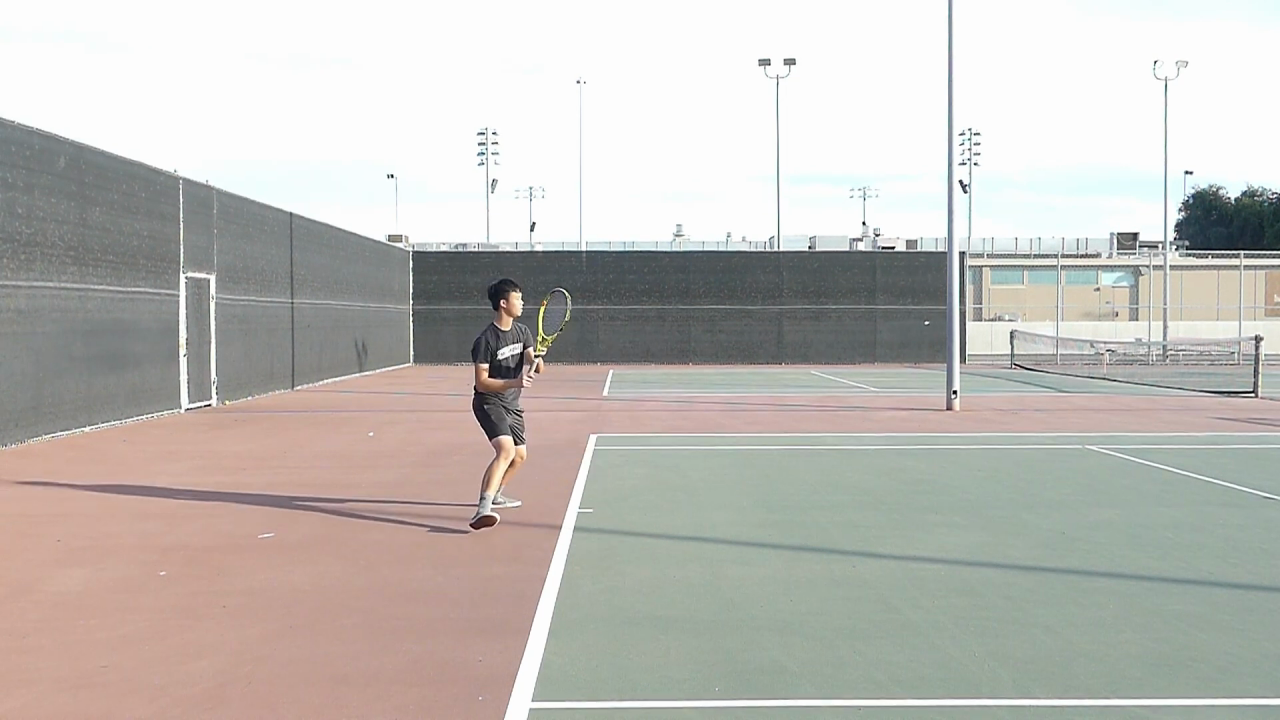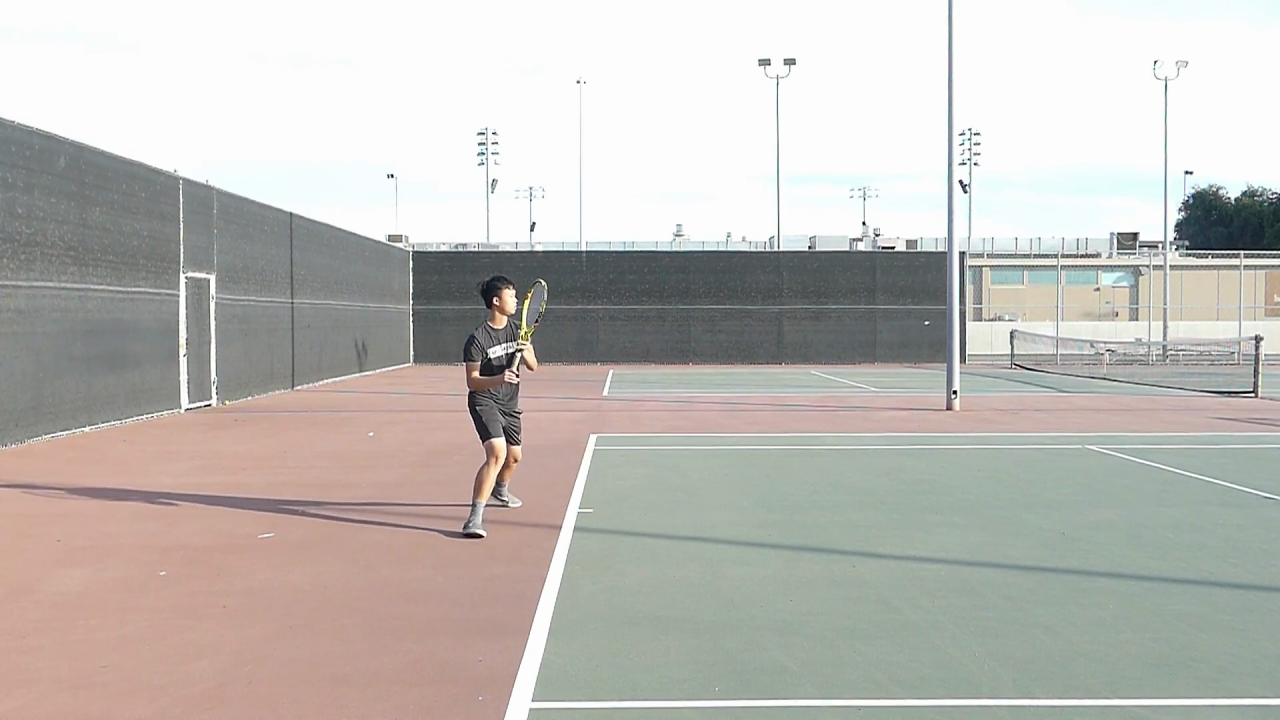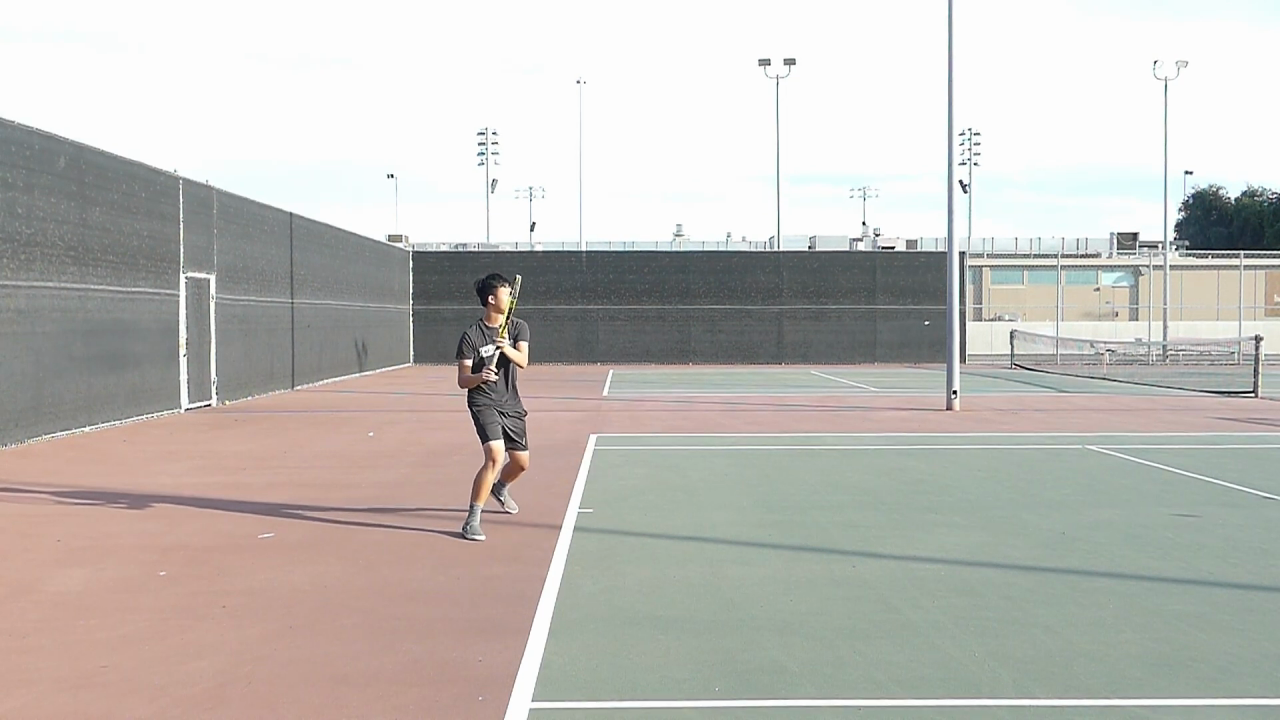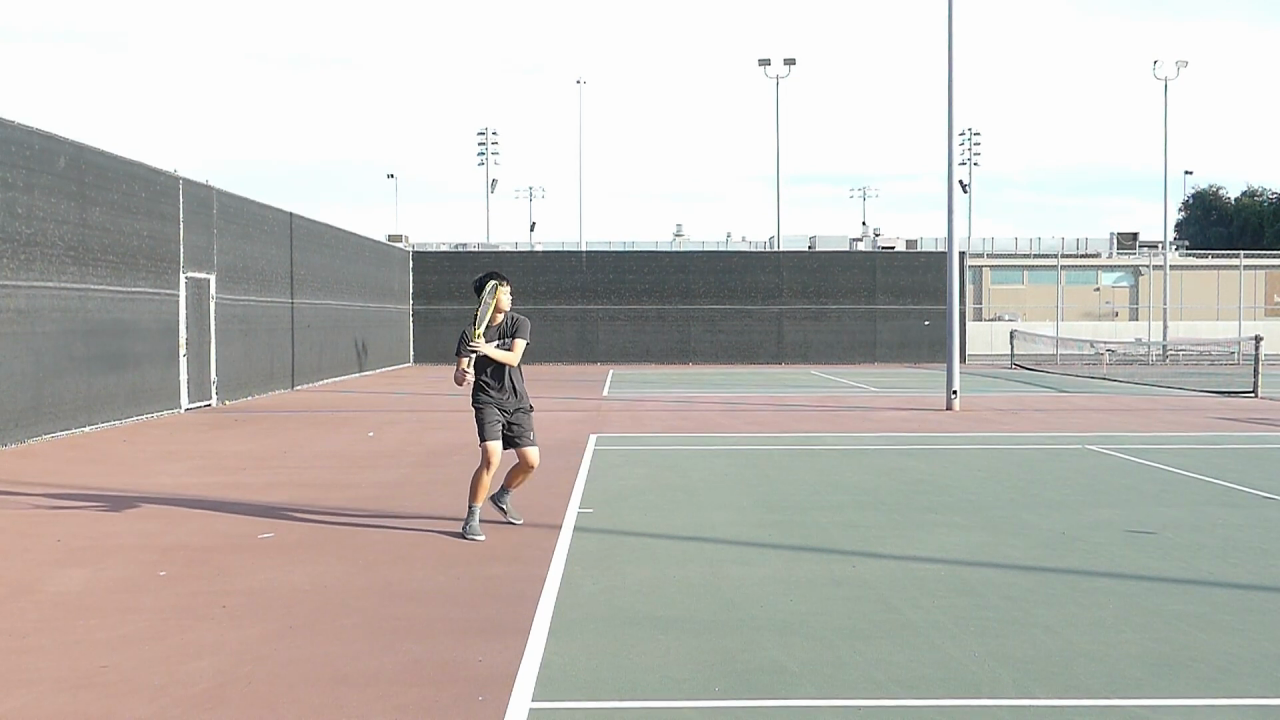
dt=0.5s
person 1, frame 1
left shoulder: (522, 332)
right shoulder: (485, 340)
left elbow: (535, 367)
right elbow: (481, 383)
left wrist: (537, 360)
right wrist: (514, 381)
left hip: (512, 404)
right hip: (489, 403)
left knee: (519, 455)
right knee: (505, 450)
left ankle: (495, 495)
right ankle: (483, 510)
person 1, frame 2
left shoulder: (519, 330)
right shoulder: (477, 338)
left elbow: (533, 366)
right elbow: (471, 382)
left wrist: (525, 352)
right wrist: (499, 378)
left hip: (510, 404)
right hip: (484, 403)
left knee: (514, 456)
right knee: (497, 454)
left ankle: (500, 490)
right ankle: (474, 519)
person 1, frame 3
left shoulder: (518, 327)
right shoulder: (471, 336)
left elbow: (523, 362)
right elbow: (462, 380)
left wrist: (506, 348)
right wrist: (480, 376)
left hip: (512, 405)
right hip: (484, 404)
left knee: (521, 462)
right knee: (495, 456)
left ankle: (500, 488)
right ankle: (472, 520)
person 1, frame 4
left shoulder: (519, 323)
right shoulder: (470, 333)
left elbow: (513, 358)
right elbow: (459, 375)
left wrist: (487, 349)
right wrist: (462, 376)
left hip: (518, 403)
right hip: (487, 402)
left knee: (530, 461)
right knee: (490, 458)
left ankle: (502, 498)
right ankle: (472, 520)
